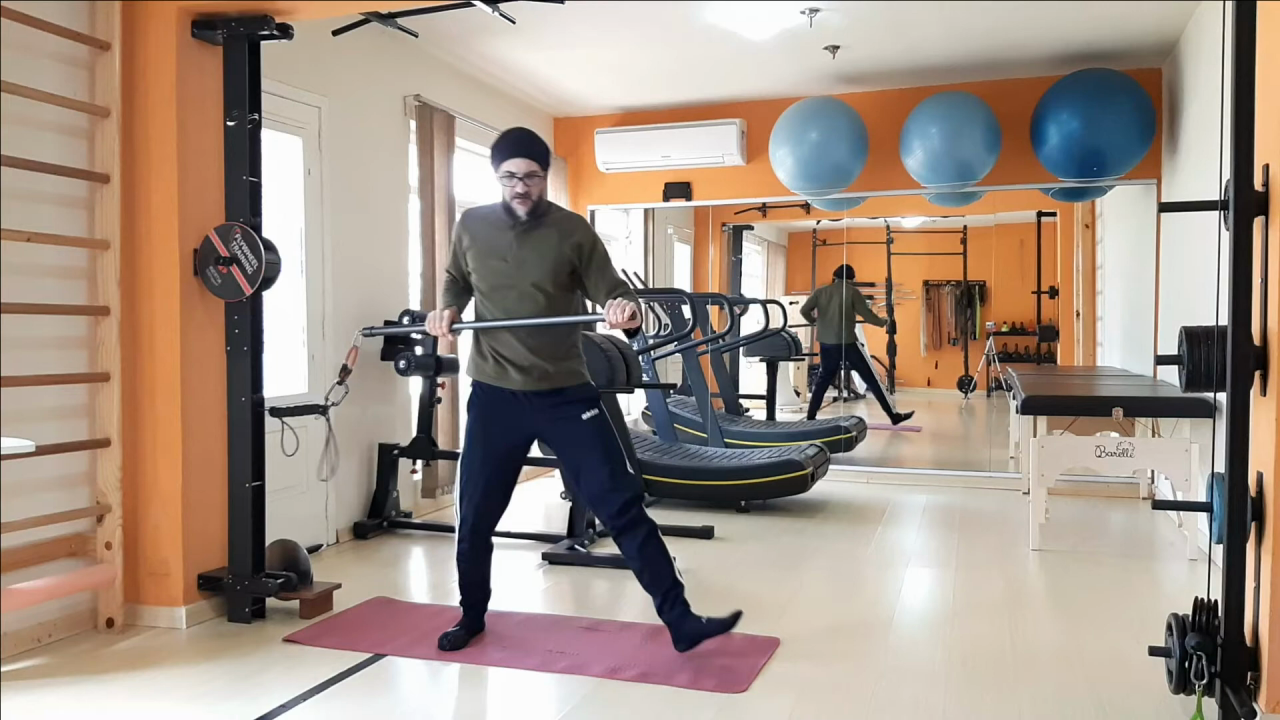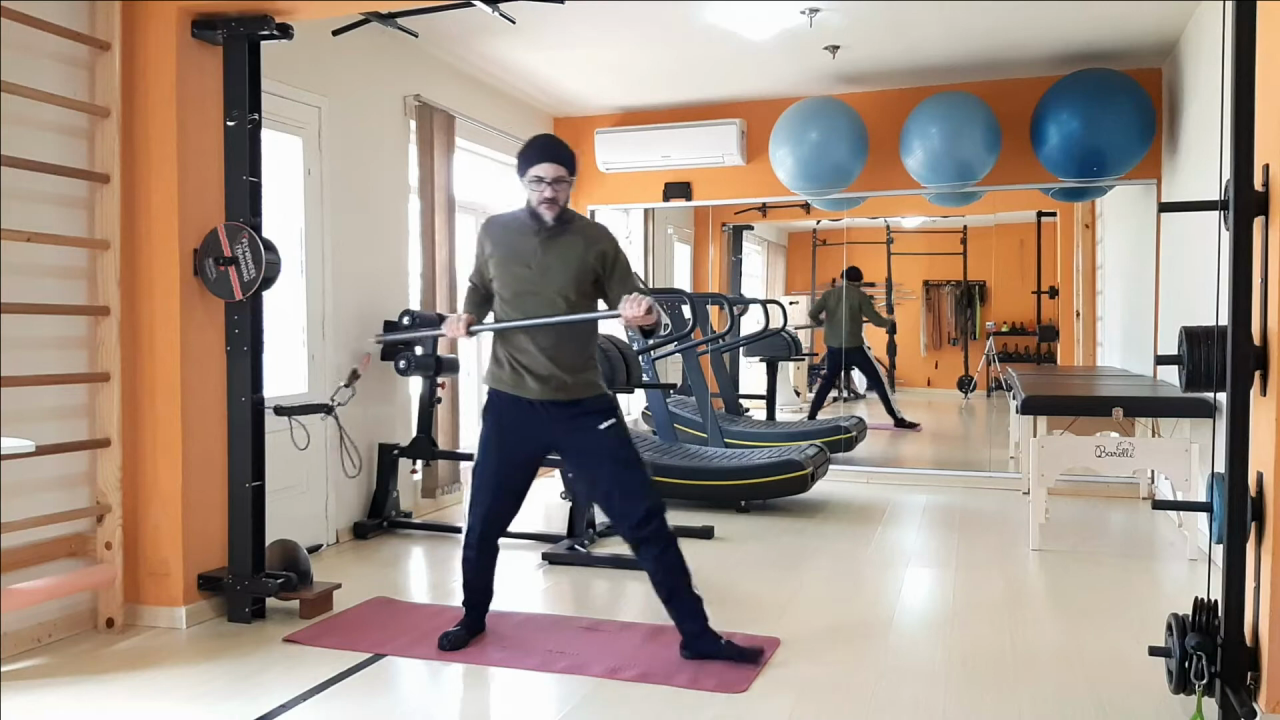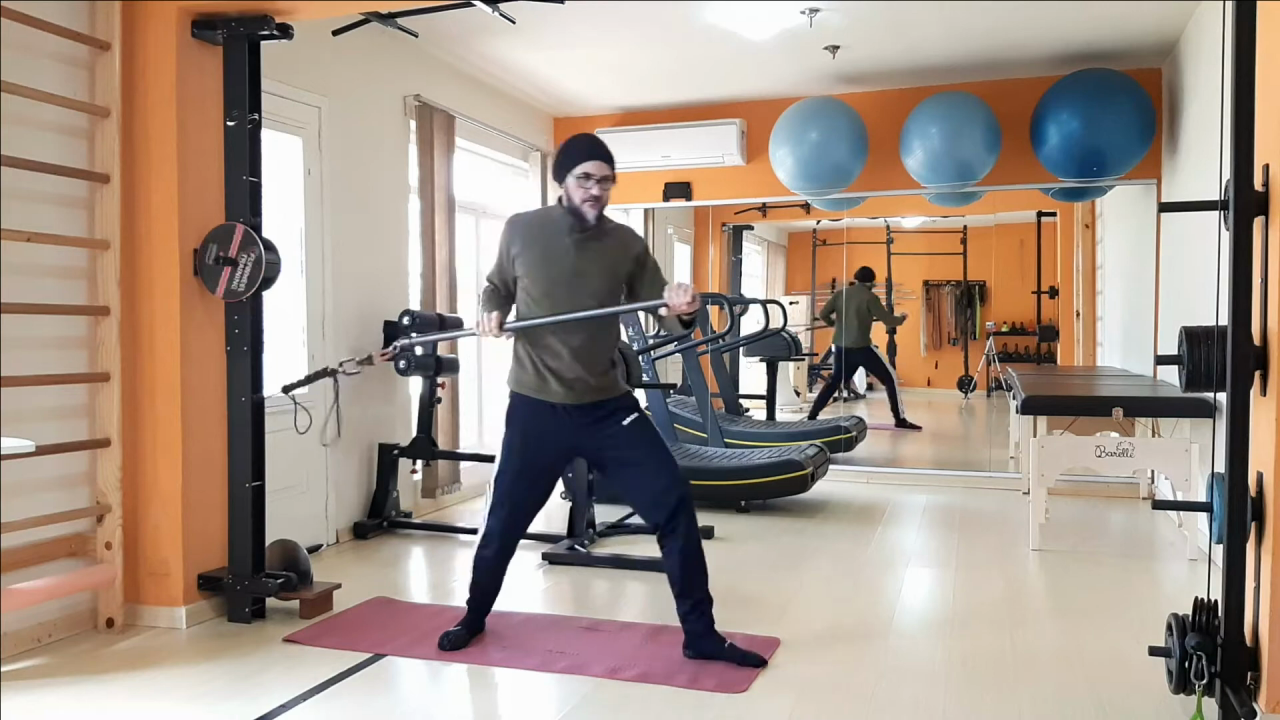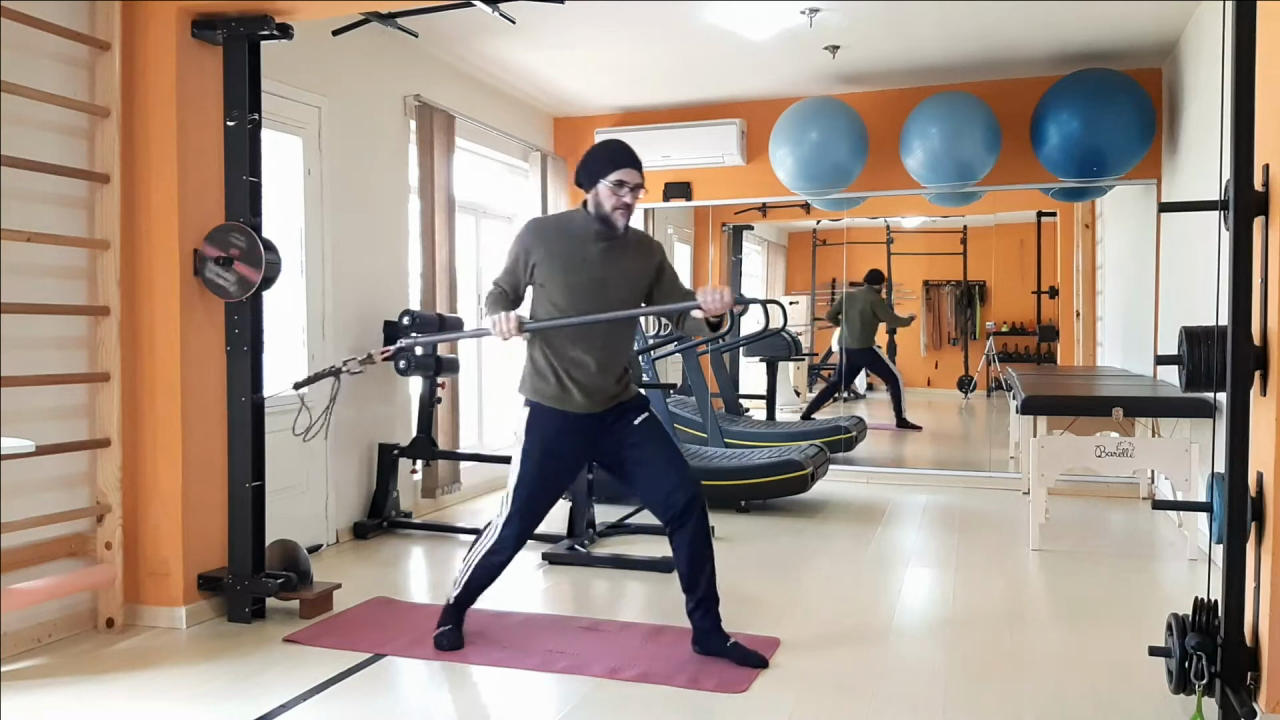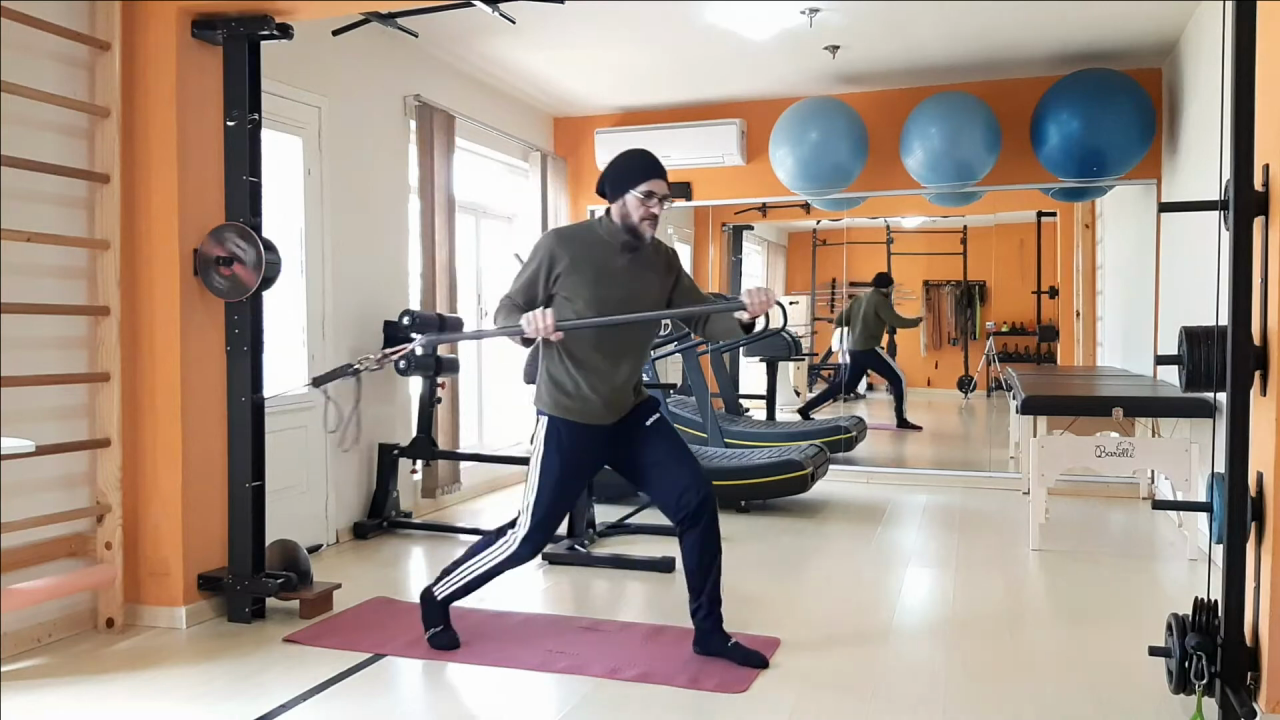
dt=0.2s
person 1, frame 1
left shoulder: (573, 231)
right shoulder: (471, 225)
left elbow: (612, 291)
right elbow: (456, 279)
left wrist: (626, 312)
right wrist: (447, 309)
left hip: (565, 392)
right hip: (494, 393)
left knee: (621, 504)
right knee: (475, 514)
left ankle: (681, 622)
right ankle: (472, 615)
person 1, frame 2
left shoulder: (596, 241)
right shoulder: (494, 232)
left elbow: (634, 304)
left wrist: (642, 315)
right wrist: (467, 316)
left hip: (581, 403)
right hip: (511, 402)
left knee: (640, 513)
right knee: (484, 519)
left ankle: (696, 634)
right ankle: (474, 616)
person 1, frame 3
left shoulder: (627, 244)
right shoulder: (522, 230)
left elbow: (666, 316)
right elbow: (499, 288)
left wrist: (680, 309)
right wrist: (490, 313)
left hip: (607, 405)
right hip: (538, 405)
left knee: (673, 506)
right knee: (505, 521)
left ankle: (701, 635)
right ankle: (475, 615)
person 1, frame 4
left shoulder: (647, 251)
right shoulder: (542, 235)
left elbow: (681, 317)
right elbow: (500, 294)
left wrist: (707, 311)
right wrist: (501, 318)
left hip: (619, 406)
right hip: (553, 410)
left knee: (686, 503)
right knee: (515, 523)
left ankle: (708, 631)
right ankle: (455, 607)
person 1, frame 5
left shoulder: (663, 261)
right shoulder: (563, 245)
left elbow: (702, 321)
right elbow: (506, 311)
left wrist: (745, 316)
right wrist: (529, 325)
left hip: (632, 412)
right hip: (568, 418)
left knee: (697, 502)
right knee: (528, 535)
left ankle: (709, 633)
right ankle: (437, 598)
